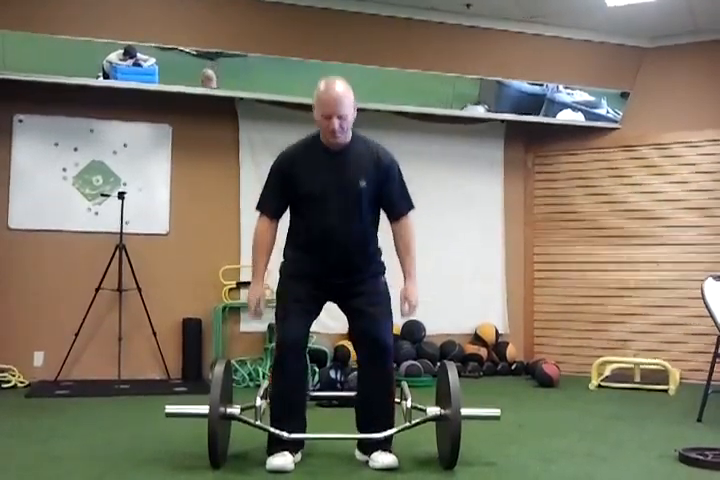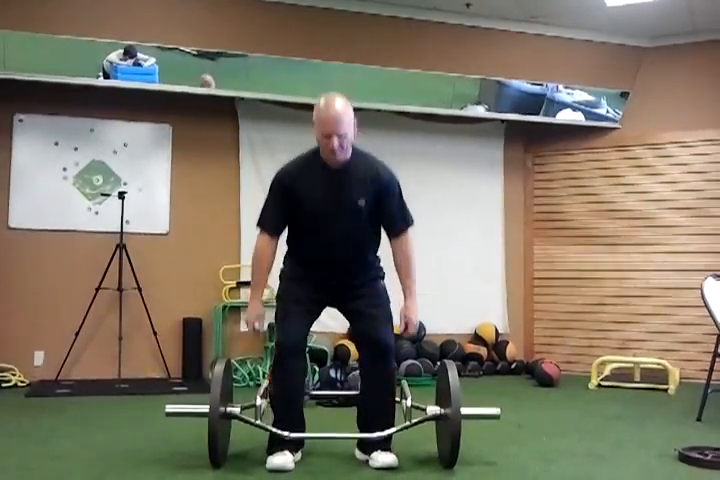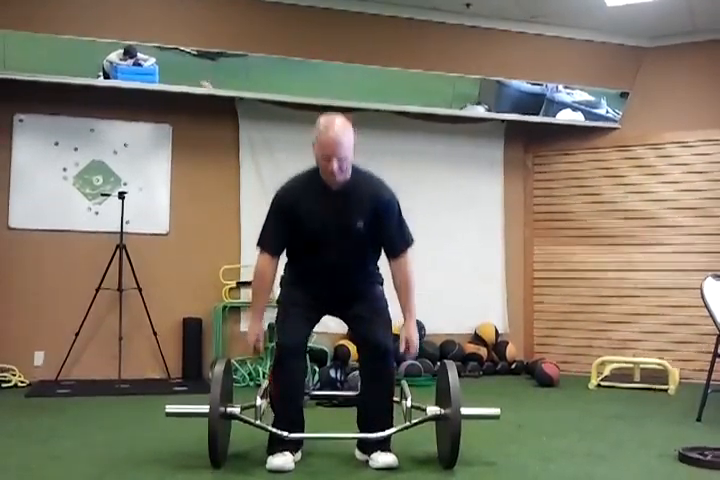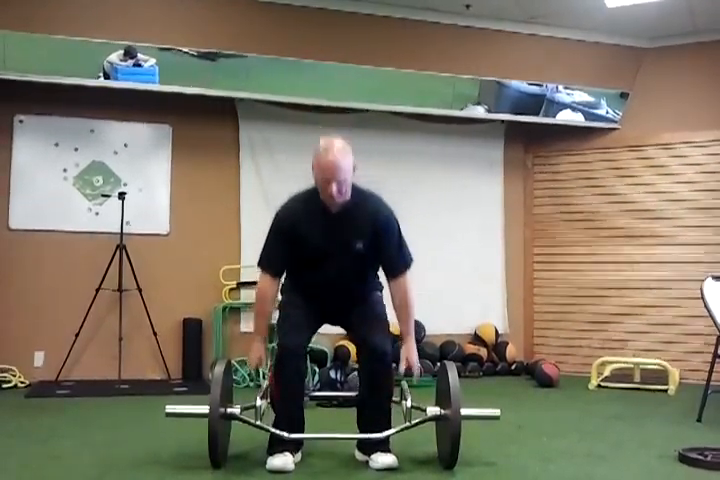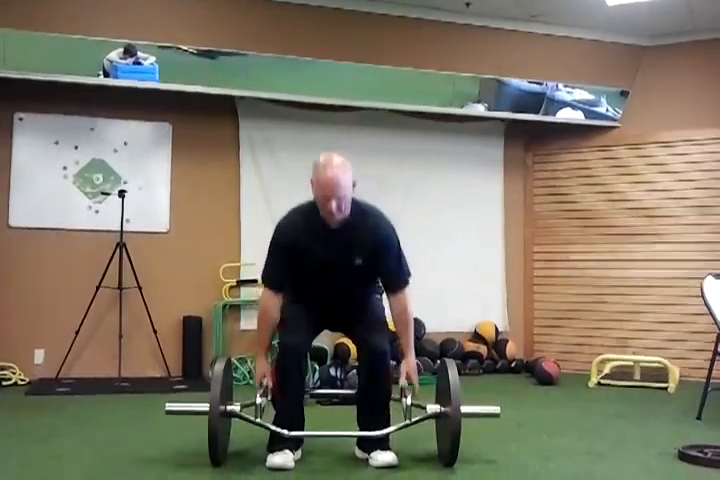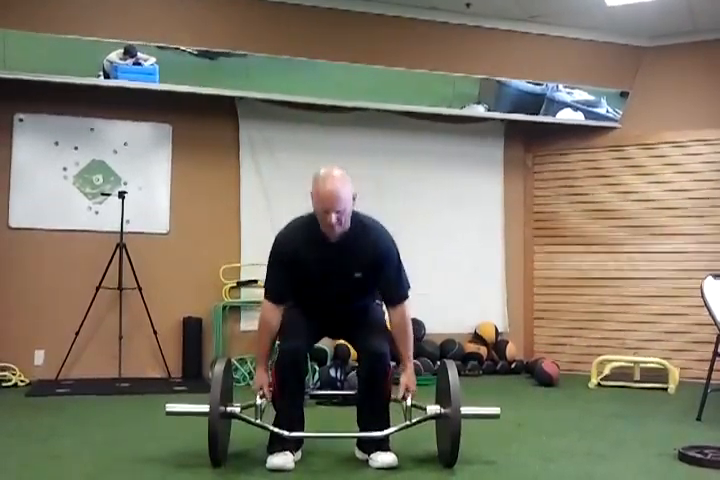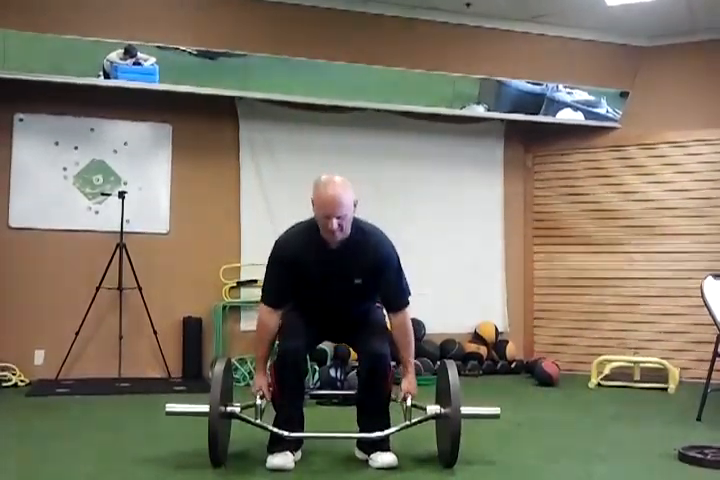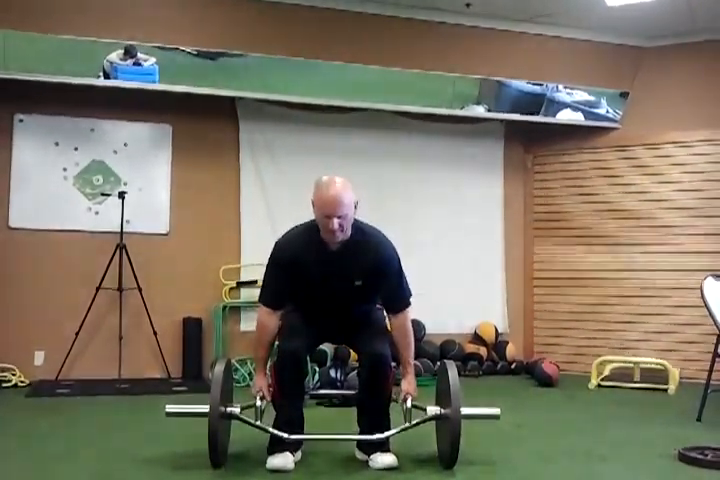
dt=0.1s
person 1, frame 1
left shoulder: (378, 159)
right shoulder: (292, 159)
left elbow: (401, 219)
right elbow: (268, 219)
left wrist: (410, 279)
right wrist: (258, 279)
left hip: (363, 273)
right hip: (303, 273)
left knee: (378, 345)
right knee: (289, 344)
left ankle: (375, 442)
right ankle: (285, 443)
person 1, frame 2
left shoulder: (377, 175)
right shoulder: (292, 175)
left elbow: (400, 238)
right elbow: (267, 237)
left wrist: (410, 299)
right wrist: (255, 299)
left hip: (362, 279)
right hip: (303, 279)
left knee: (380, 343)
right knee: (288, 344)
left ankle: (375, 442)
right ankle: (285, 443)
person 1, frame 3
left shoulder: (377, 193)
right shoulder: (292, 194)
left elbow: (399, 257)
right elbow: (268, 256)
left wrist: (410, 319)
right wrist: (256, 319)
left hip: (361, 287)
right hip: (303, 287)
left knee: (380, 347)
right knee: (288, 347)
left ankle: (375, 443)
right ankle: (285, 443)
person 1, frame 4
left shoulder: (377, 213)
right shoulder: (291, 214)
left elbow: (398, 279)
right elbow: (269, 278)
left wrist: (409, 341)
right wrist: (258, 340)
left hip: (360, 296)
right hip: (304, 296)
left knee: (378, 350)
right knee: (289, 350)
left ankle: (373, 443)
right ankle: (285, 444)
person 1, frame 5
left shoulder: (377, 227)
right shoulder: (292, 227)
left elbow: (398, 293)
right elbow: (272, 293)
left wrist: (409, 355)
right wrist: (262, 356)
left hip: (360, 303)
right hip: (305, 302)
left knee: (378, 350)
right knee: (289, 349)
left ankle: (374, 441)
right ankle: (285, 441)
person 1, frame 6
left shoulder: (377, 240)
right shoulder: (290, 240)
left elbow: (398, 306)
right elbow: (273, 306)
left wrist: (408, 368)
right wrist: (262, 367)
left hip: (360, 311)
right hip: (305, 310)
left knee: (377, 354)
right knee: (290, 352)
left ankle: (373, 442)
right ankle: (285, 442)
person 1, frame 7
left shoulder: (378, 246)
right shoulder: (290, 245)
left elbow: (398, 311)
right elbow: (271, 310)
left wrist: (408, 372)
right wrist: (261, 370)
left hip: (360, 315)
right hip: (305, 313)
left knee: (377, 355)
right knee: (289, 352)
left ankle: (374, 442)
right ankle: (285, 443)
person 1, frame 8
left shoulder: (379, 248)
right shoulder: (290, 246)
left elbow: (399, 313)
right elbow: (270, 311)
left wrist: (408, 373)
right wrist: (259, 372)
left hip: (361, 316)
right hip: (306, 314)
left knee: (378, 356)
right knee: (288, 352)
left ankle: (373, 442)
right ankle: (285, 443)
